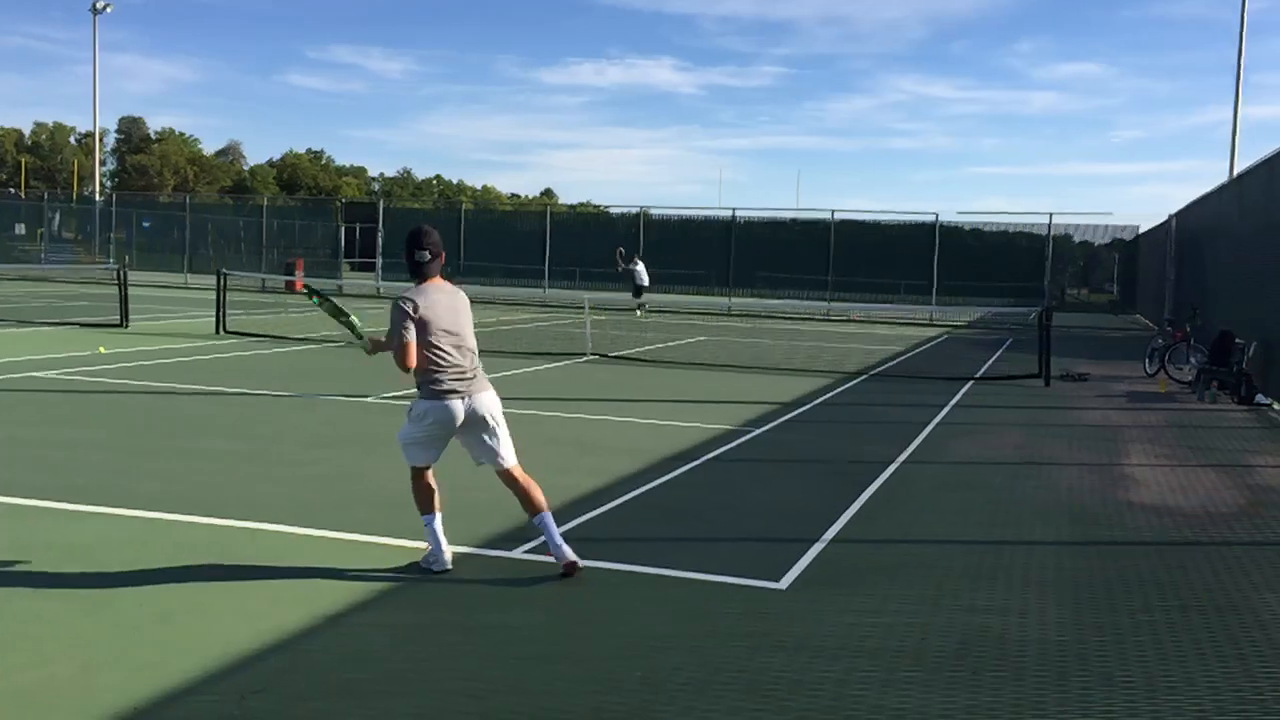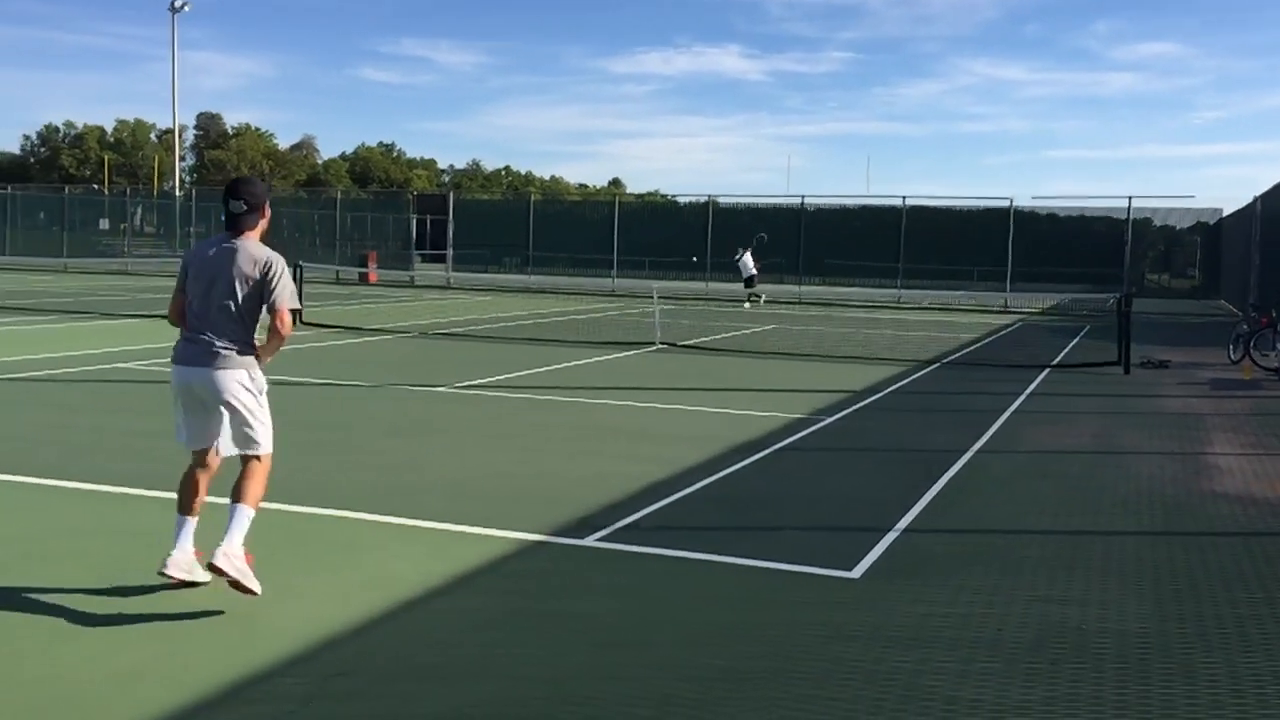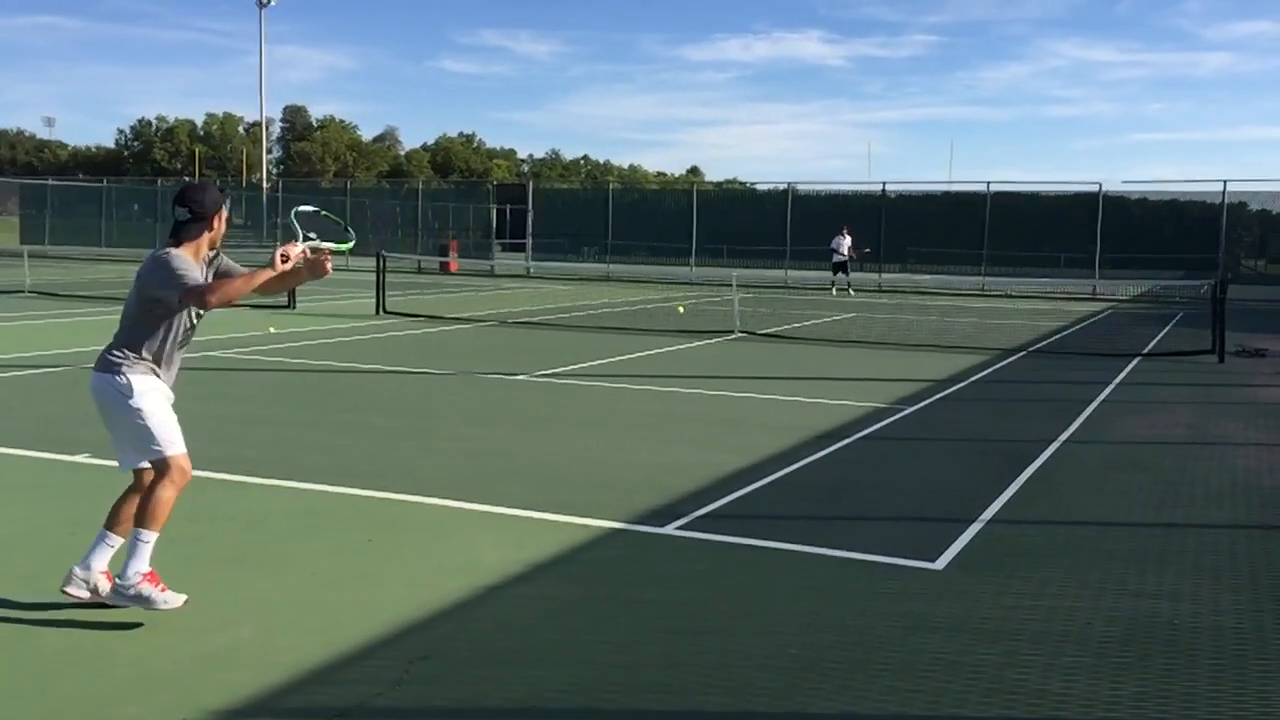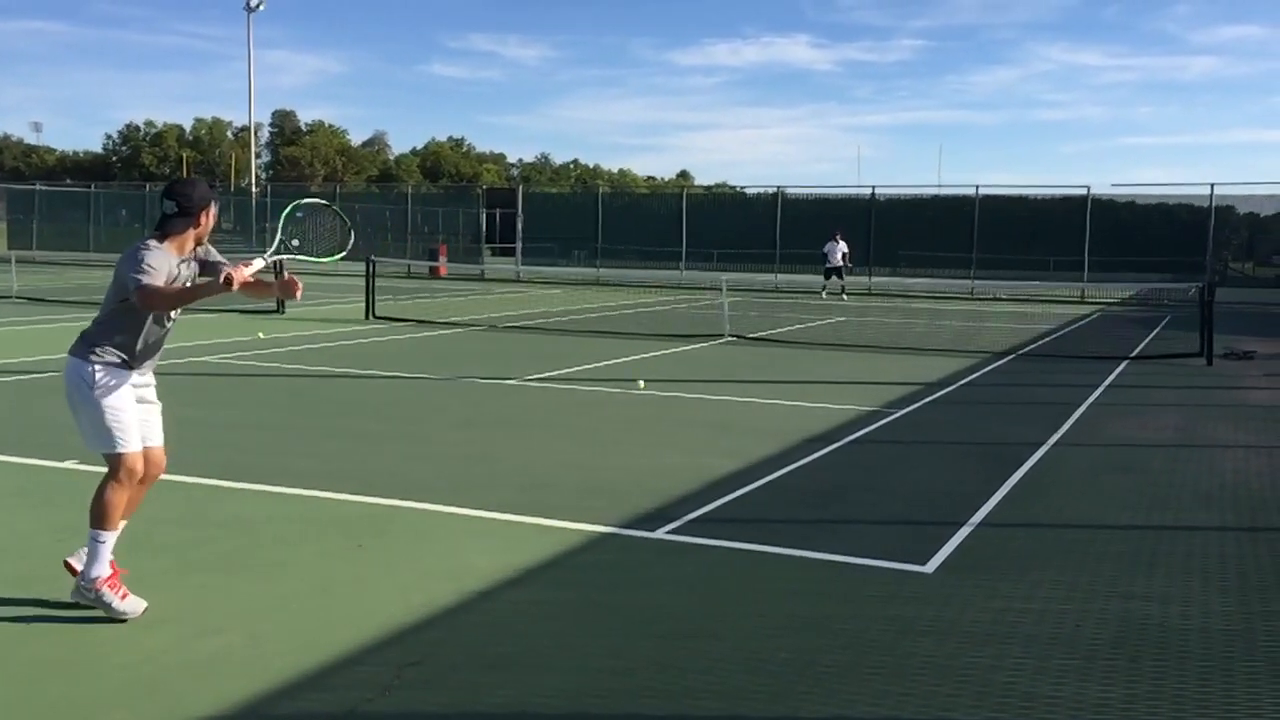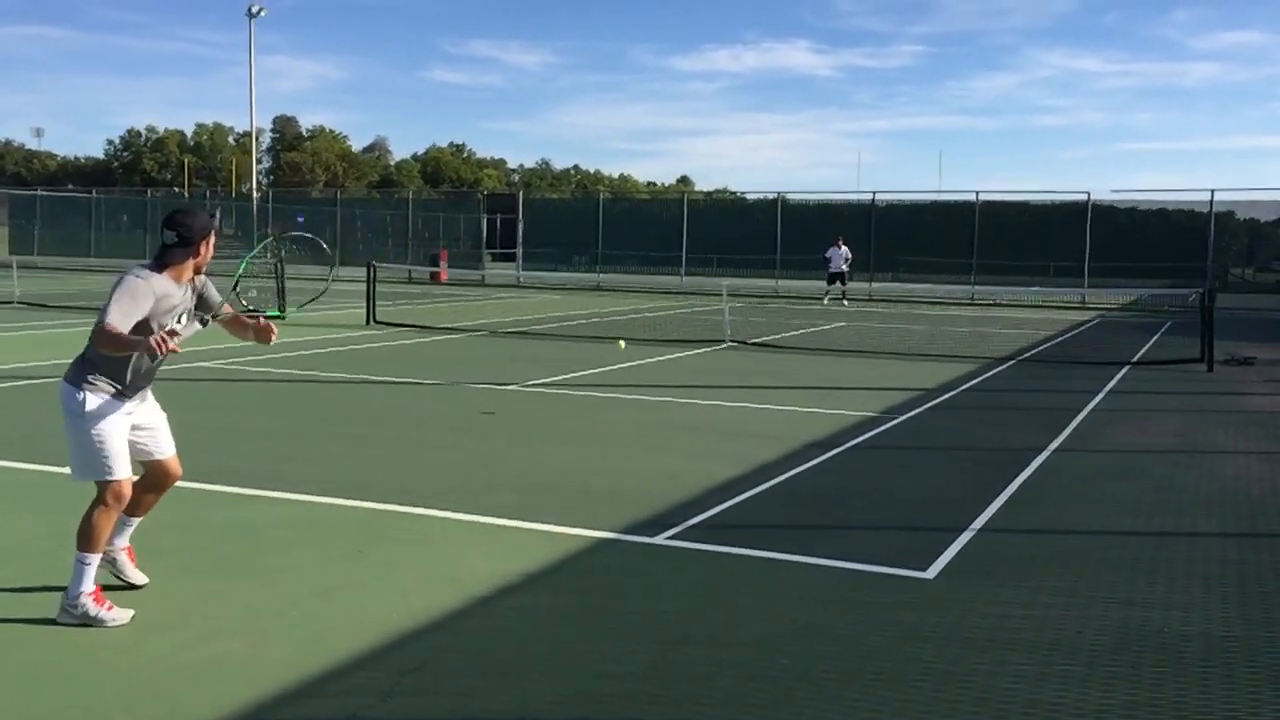
dt=1s
person 1, frame 1
left shoulder: (406, 303)
right shoulder: (460, 296)
left elbow: (408, 363)
left wrist: (392, 346)
right wrist: (387, 344)
left hip: (439, 403)
right hip: (480, 396)
left knee: (420, 470)
right knee: (513, 474)
left ankle: (438, 550)
right ankle: (560, 548)
person 1, frame 2
left shoulder: (196, 254)
right shoulder: (269, 261)
left elbow: (176, 314)
right elbow: (282, 326)
right wrist: (264, 354)
left hip: (186, 367)
right hip: (232, 371)
left knee: (202, 460)
right knee: (258, 460)
left ankle: (179, 555)
right ankle: (230, 549)
person 1, frame 3
left shoulder: (209, 260)
right shoulder: (167, 263)
left elbow: (259, 286)
right elbow: (209, 299)
left wrist: (305, 272)
right wrist: (270, 268)
left hip: (141, 383)
right hip: (126, 379)
left knee: (149, 481)
right knee: (175, 470)
left ankle: (88, 573)
right ankle: (133, 578)
person 1, frame 4
left shoulder: (198, 252)
right shoulder: (147, 256)
left elbow: (244, 282)
right elbow: (149, 300)
left wrist: (277, 288)
right wrist: (212, 288)
left hip: (135, 373)
right hip: (97, 371)
left knee: (152, 466)
right knee: (127, 468)
left ankle: (91, 558)
right ankle: (94, 578)
person 1, frame 5
left shoulder: (195, 283)
right shoulder: (139, 284)
left elbow: (229, 319)
right elbow: (101, 337)
left wrist: (254, 328)
right wrist: (142, 343)
left hip: (135, 394)
right hip: (94, 394)
left knee: (166, 472)
right knee: (116, 492)
left ankle: (115, 546)
right ankle: (79, 597)
